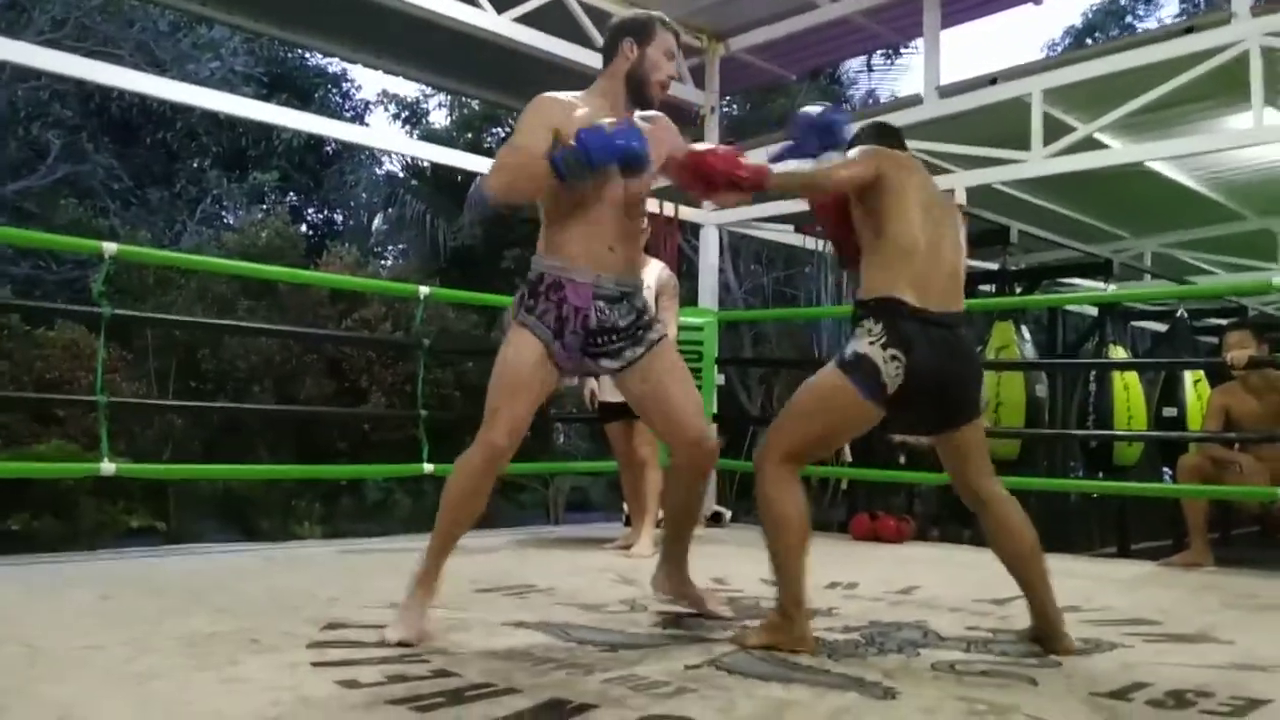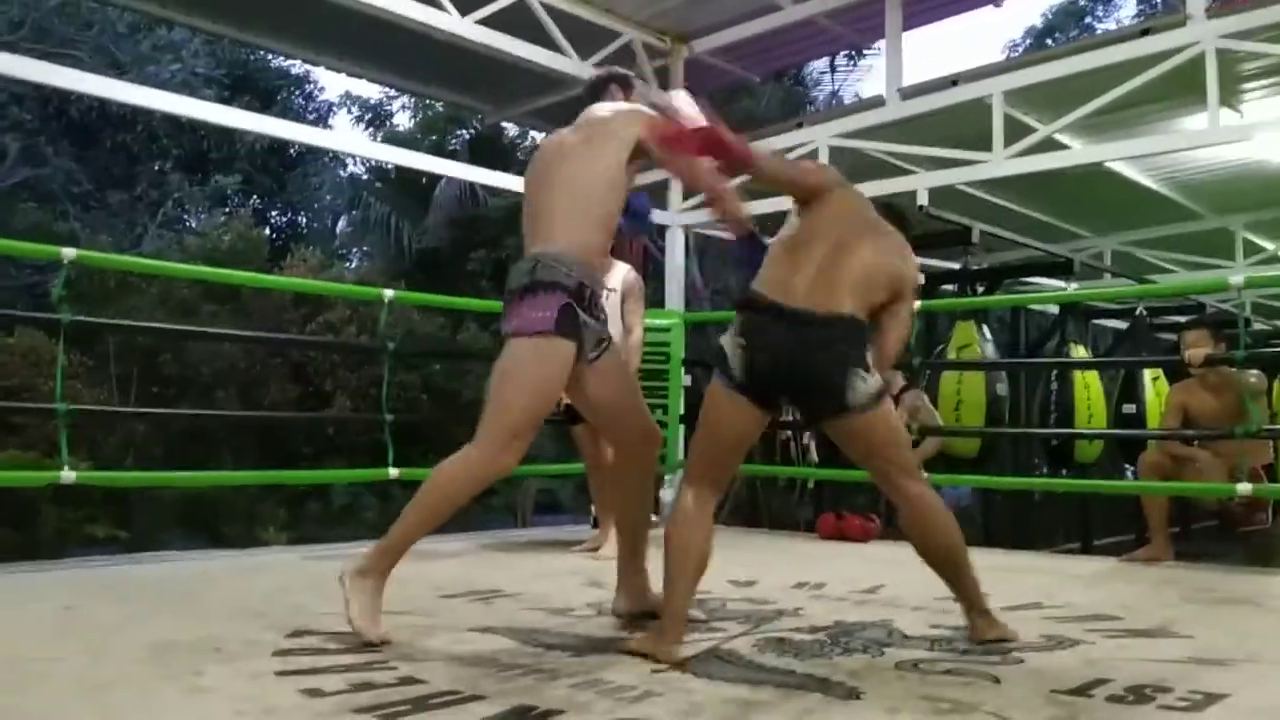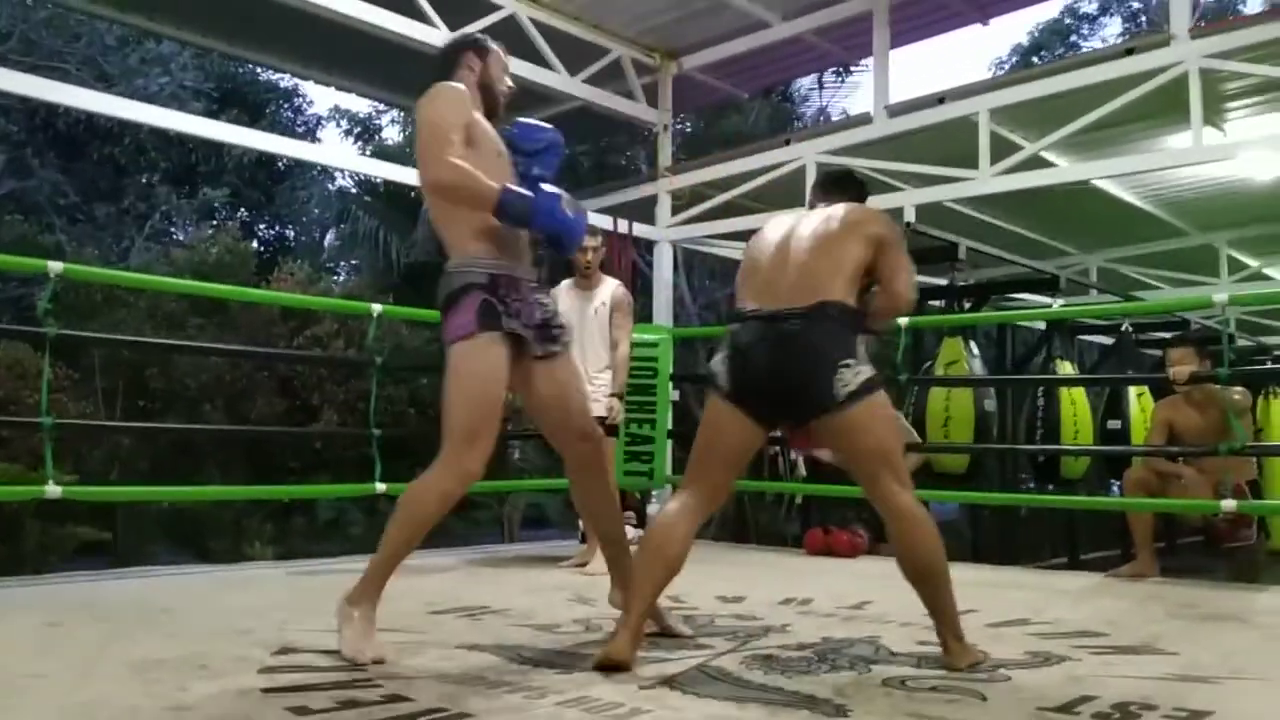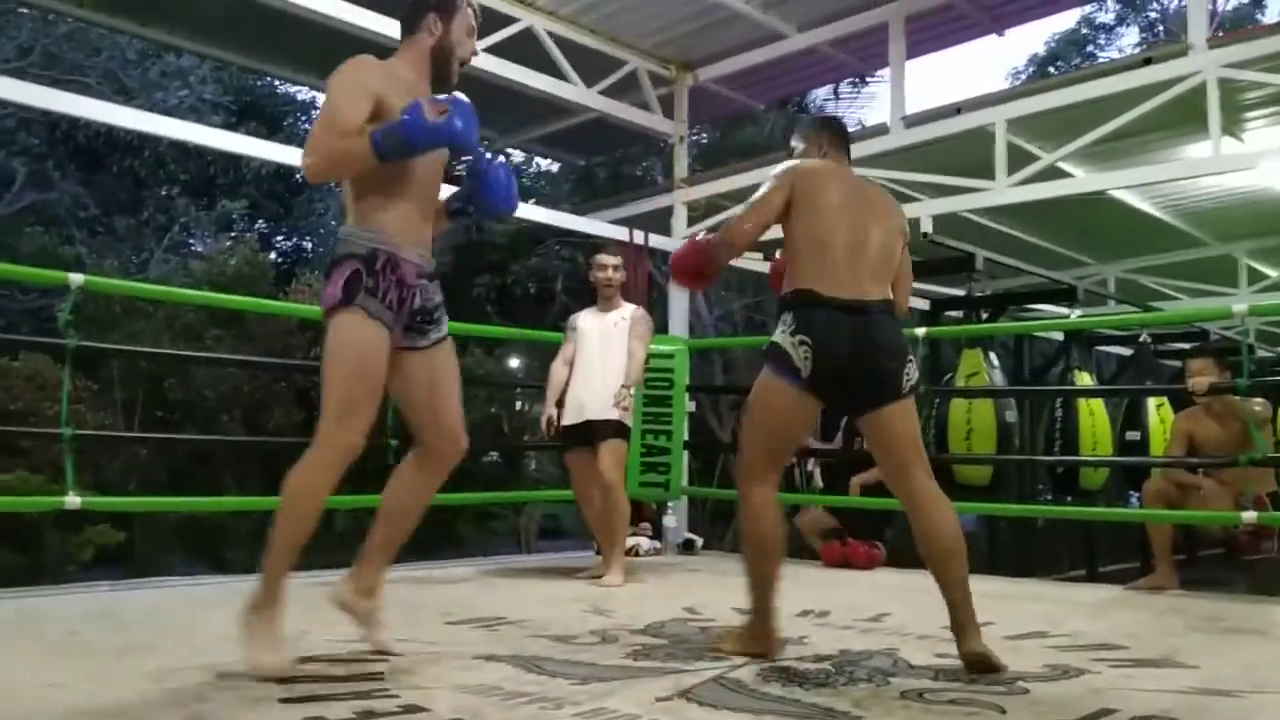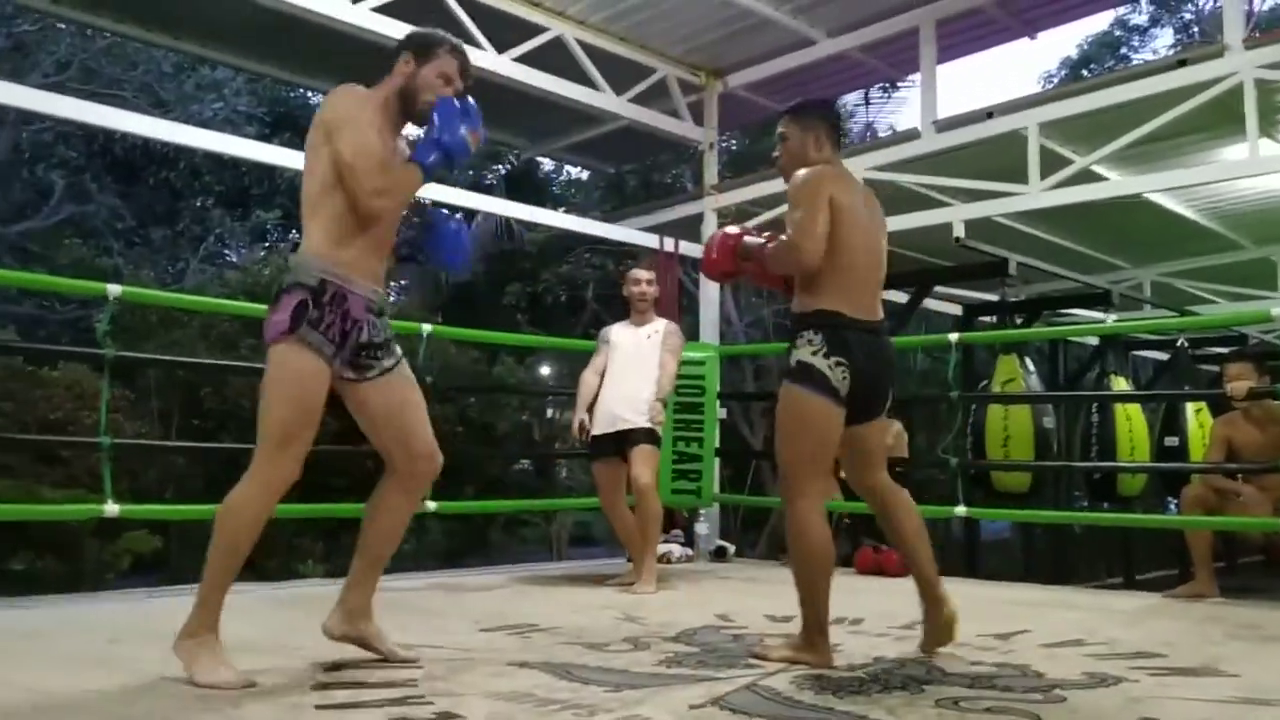
dt=0.3s
person 1, frame 1
left shoulder: (655, 130)
right shoulder: (553, 108)
left elbow: (728, 179)
right elbow: (495, 187)
right wrist: (572, 162)
left hip: (623, 310)
right hip: (553, 297)
left knee: (697, 443)
right knee: (496, 444)
left ankle: (673, 573)
right ankle: (423, 588)
person 1, frame 2
left shoulder: (555, 147)
right shoulder: (624, 117)
right elbow: (701, 174)
left wrist: (616, 219)
left hip: (577, 303)
right hip: (556, 295)
left knee: (642, 442)
right knee: (496, 453)
left ankle: (632, 587)
right ankle: (371, 570)
person 1, frame 3
left shoulder: (485, 132)
right shoulder: (448, 97)
right elbow: (435, 172)
left wrist: (539, 198)
right wrist: (522, 202)
left hip: (527, 303)
right hip: (482, 297)
left knee: (587, 448)
right knee: (462, 463)
left ankle: (628, 589)
right ankle: (362, 600)
person 1, frame 4
left shoulder: (432, 108)
right shoulder: (368, 75)
right elbow: (320, 158)
left wrist: (468, 199)
right wrist: (406, 138)
left hip: (418, 286)
right hip: (368, 273)
left knee: (445, 444)
right knee: (341, 441)
left ankle: (361, 584)
right ankle: (266, 602)
person 1, frame 5
left shoulder: (391, 142)
right shoulder: (349, 106)
right elbow: (377, 199)
left wrist: (419, 245)
right wrist: (437, 153)
left hip: (368, 321)
right hip: (318, 305)
left knee: (419, 462)
right knee: (276, 469)
left ankle: (354, 610)
right ankle: (199, 632)
person 2, frame 1
left shoulder: (878, 159)
right shoulder: (943, 209)
left elbow: (816, 181)
right wrist: (843, 228)
left hip: (891, 342)
right hip: (953, 349)
left knee: (775, 459)
right knee: (981, 487)
left ankle: (791, 620)
right ankle: (1048, 618)
person 2, frame 2
left shoulder: (830, 189)
right shoulder: (903, 264)
left elbow: (784, 172)
right elbow: (884, 356)
left hip: (763, 341)
right hip: (835, 348)
left knee: (700, 487)
right knee: (907, 484)
left ankle: (668, 631)
right ankle: (980, 616)
person 2, frame 3
left shoulder: (770, 228)
right shoulder: (873, 224)
right elbow: (898, 300)
left hip: (750, 350)
right hip: (825, 345)
left knee: (692, 497)
right knee: (895, 492)
left ankle: (625, 634)
right ankle: (953, 640)
person 2, frame 4
left shoulder: (796, 173)
right shoulder: (889, 207)
left elbow: (742, 231)
left wrist: (701, 256)
left hip: (810, 331)
right hip: (879, 335)
left knee: (757, 477)
right knee: (917, 485)
left ankle: (761, 625)
right ankle: (968, 632)
person 2, frame 5
left shoulder: (812, 181)
right shoulder: (863, 197)
left elbow: (803, 257)
left wrist: (752, 253)
right wrist: (772, 272)
left hip: (826, 347)
right hip: (871, 344)
left knee: (802, 495)
right knee: (877, 483)
left ankle: (814, 640)
right ankle: (934, 603)
person 3, frame 1
left shoulder: (661, 275)
left elbow: (669, 329)
right wrist: (589, 375)
right hip: (609, 381)
left knee: (646, 456)
right knee: (624, 458)
left ankle: (648, 530)
right ankle: (634, 525)
person 3, frame 2
left shoulder: (627, 278)
left elbow: (635, 332)
left wrist: (629, 378)
left knee: (612, 459)
right knee: (592, 462)
left ankle: (615, 535)
right ankle: (603, 530)
person 3, frame 3
left shoulder: (617, 293)
right shoulder: (559, 293)
left elbow: (622, 348)
left wrist: (616, 394)
left hip: (601, 400)
left ankle: (602, 550)
right ankle: (591, 545)
person 3, frame 4
left shoulder: (635, 315)
right shoulder: (577, 320)
left elbow: (637, 355)
right elbow: (563, 362)
left wrist: (628, 388)
right wrist: (550, 403)
left hip: (610, 410)
right hip: (575, 412)
left knee: (610, 479)
right knee: (584, 489)
left ankle: (617, 563)
right ankle: (607, 557)
person 3, frame 5
left shoulder: (668, 330)
right shoulder: (609, 333)
left elbow: (668, 369)
right elbow: (593, 372)
left wrist: (659, 400)
right wrist: (580, 410)
left hip: (642, 418)
right hip: (605, 421)
left knee: (643, 483)
right knee: (610, 498)
left ankle: (649, 570)
right ankle: (639, 565)
person 4, frame 1
right shoulder: (1223, 395)
right elbow: (1205, 444)
left wrist: (1255, 365)
right wrist: (1239, 458)
right hip: (1249, 475)
right knee: (1189, 462)
right ankle: (1199, 549)
person 4, frame 2
left shoulder: (1249, 379)
right shoulder: (1181, 393)
left elbow: (1255, 388)
right elbow: (1164, 440)
left wrist: (1212, 364)
right wrist: (1198, 454)
left hip: (1252, 473)
right hip: (1211, 472)
right knee: (1150, 459)
right ankle: (1160, 544)
person 4, frame 3
left shoulder: (1235, 397)
right shoulder: (1166, 409)
left elbow: (1238, 405)
right elbow: (1149, 457)
left wrist: (1197, 381)
right wrist: (1183, 471)
left hip: (1238, 490)
right hip: (1196, 488)
right knee: (1135, 475)
right ankle: (1145, 560)
person 4, frame 4
left shoulder: (1256, 408)
right shoulder: (1185, 421)
left elbow: (1259, 416)
right elbow: (1169, 468)
left wrist: (1217, 392)
right wrist: (1202, 483)
left hip: (1258, 501)
right hip: (1216, 498)
right knee: (1154, 487)
right ankle: (1165, 572)
person 4, frame 5
right shoulder: (1225, 426)
right elbow: (1207, 473)
left wrist: (1257, 398)
right wrist: (1241, 489)
right hip: (1253, 502)
right knee: (1194, 493)
right ankle: (1205, 581)
